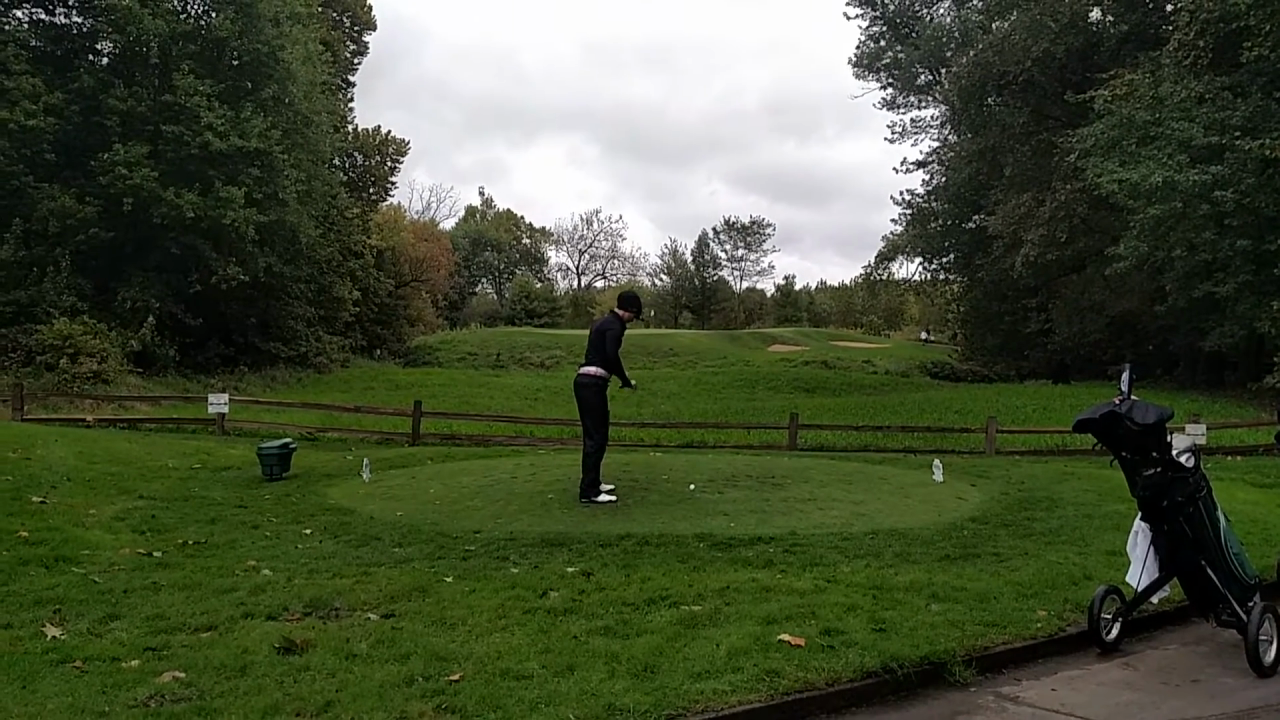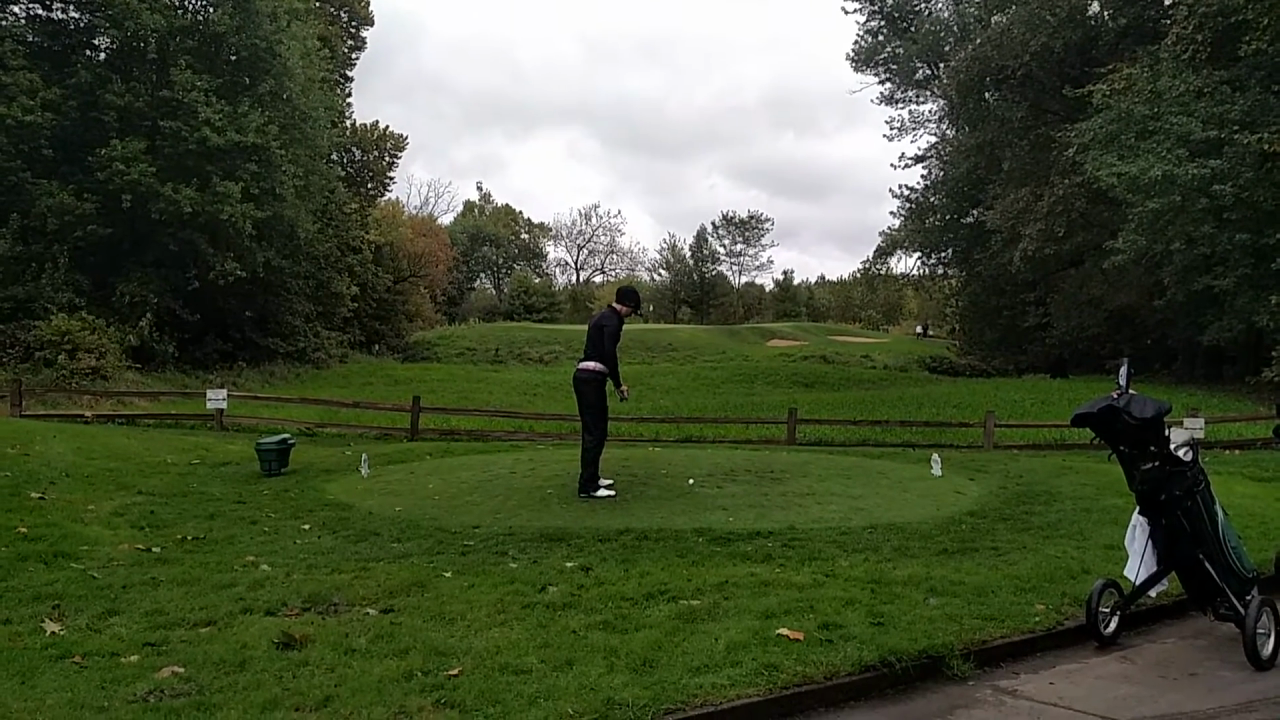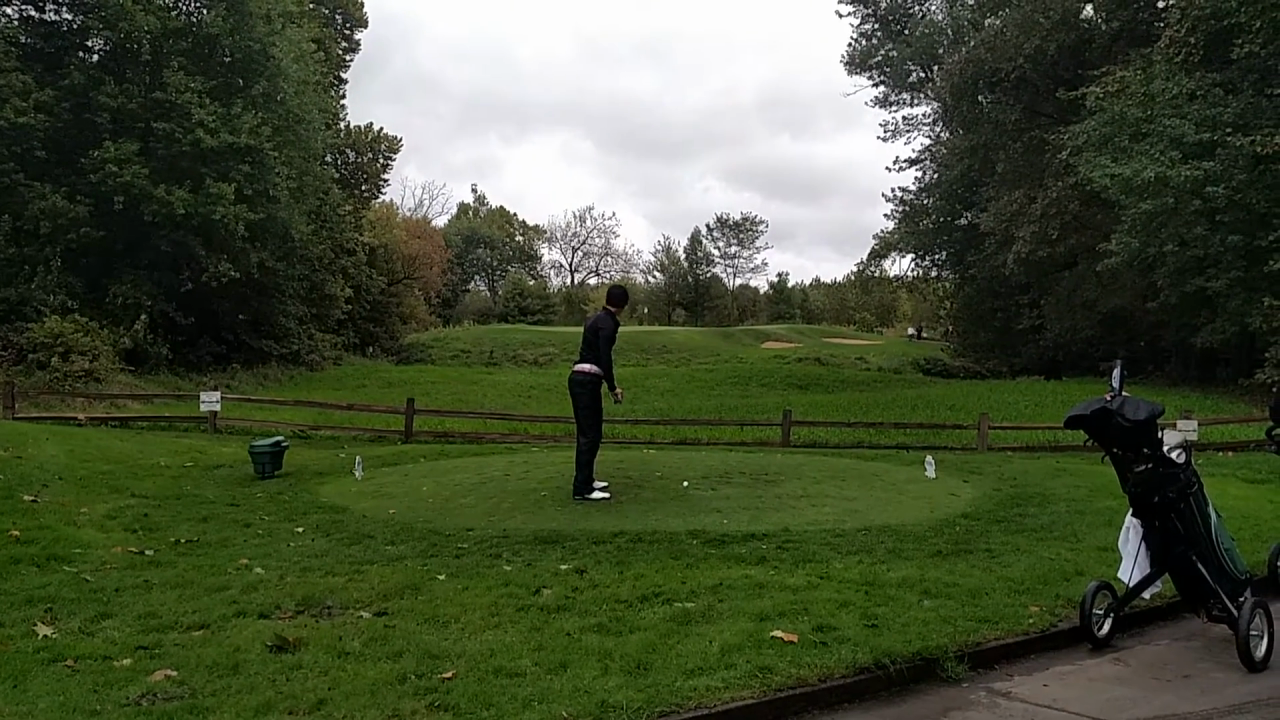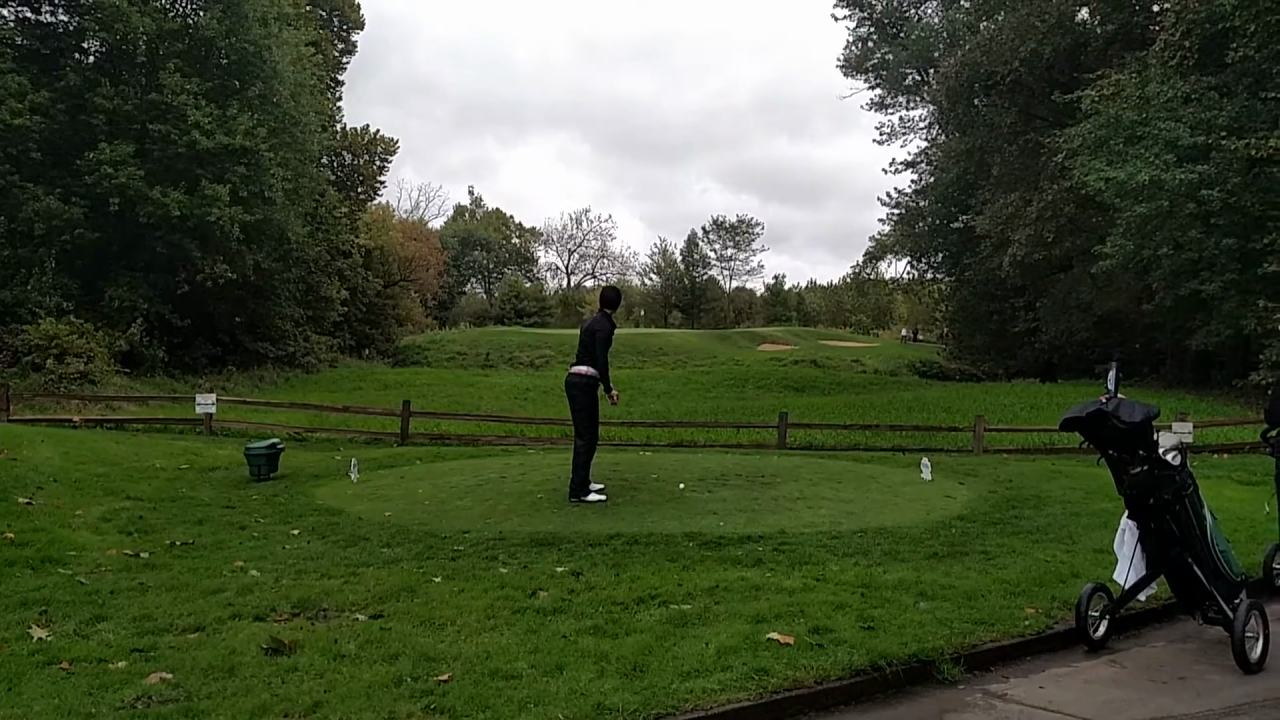
dt=0.5s
person 1, frame 1
left shoulder: (603, 321)
right shoulder: (614, 325)
right elbow: (612, 357)
left wrist: (619, 376)
right wrist: (626, 381)
left hip: (586, 380)
right hip: (593, 383)
left knee: (594, 435)
right knee: (596, 436)
left ankle: (592, 483)
right ankle: (589, 491)
person 1, frame 2
left shoulder: (602, 316)
right shoulder: (612, 320)
right elbow: (609, 354)
left wrist: (615, 381)
right wrist: (618, 384)
left hip: (585, 376)
right hip: (592, 378)
left knee: (593, 430)
right knee: (595, 431)
left ankle: (591, 478)
right ankle: (588, 486)
person 1, frame 3
left shoulder: (596, 318)
right shoulder: (607, 323)
right elbow: (604, 356)
left wrist: (608, 383)
right wrist: (612, 386)
left hip: (581, 378)
right hip: (587, 381)
left knee: (589, 432)
right knee: (589, 434)
left ankle: (585, 480)
right ankle: (582, 488)
person 1, frame 4
left shoulder: (592, 321)
right shoulder: (604, 325)
right elbow: (601, 358)
left wrist: (604, 384)
right wrist: (608, 388)
left hip: (577, 380)
right hip: (584, 383)
left knee: (586, 434)
right knee: (586, 436)
left ankle: (582, 482)
right ankle: (578, 490)
